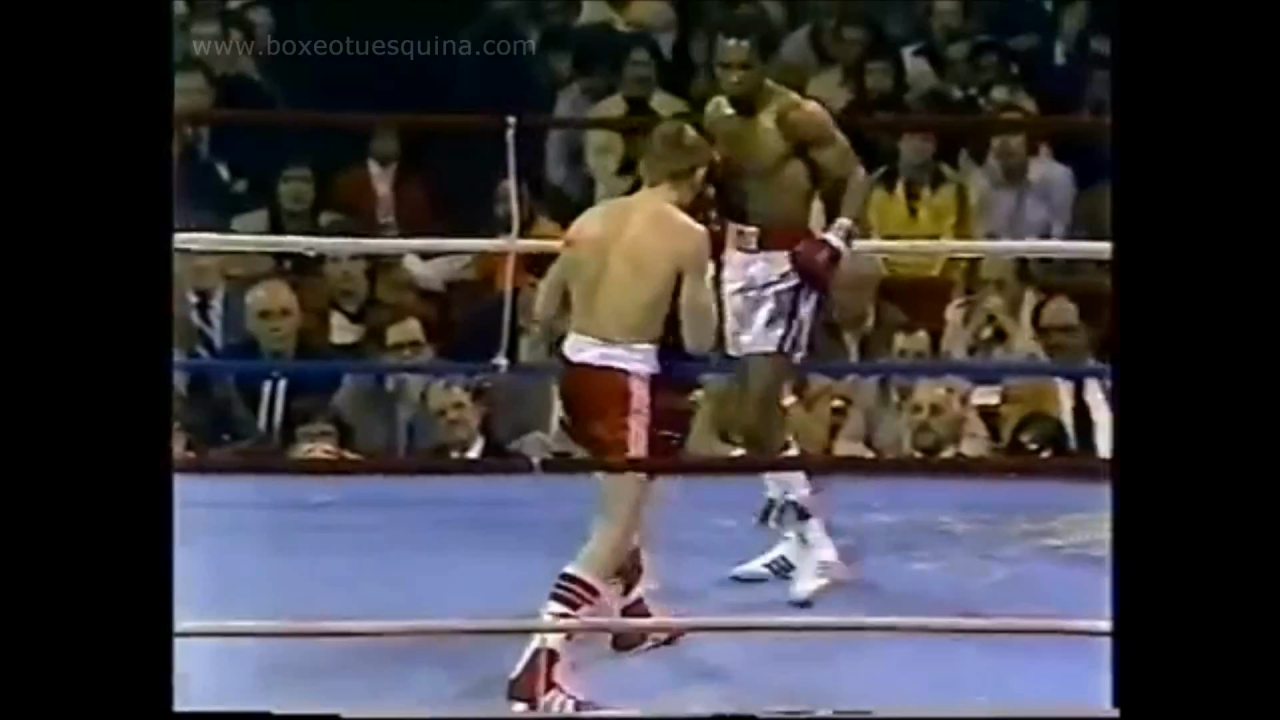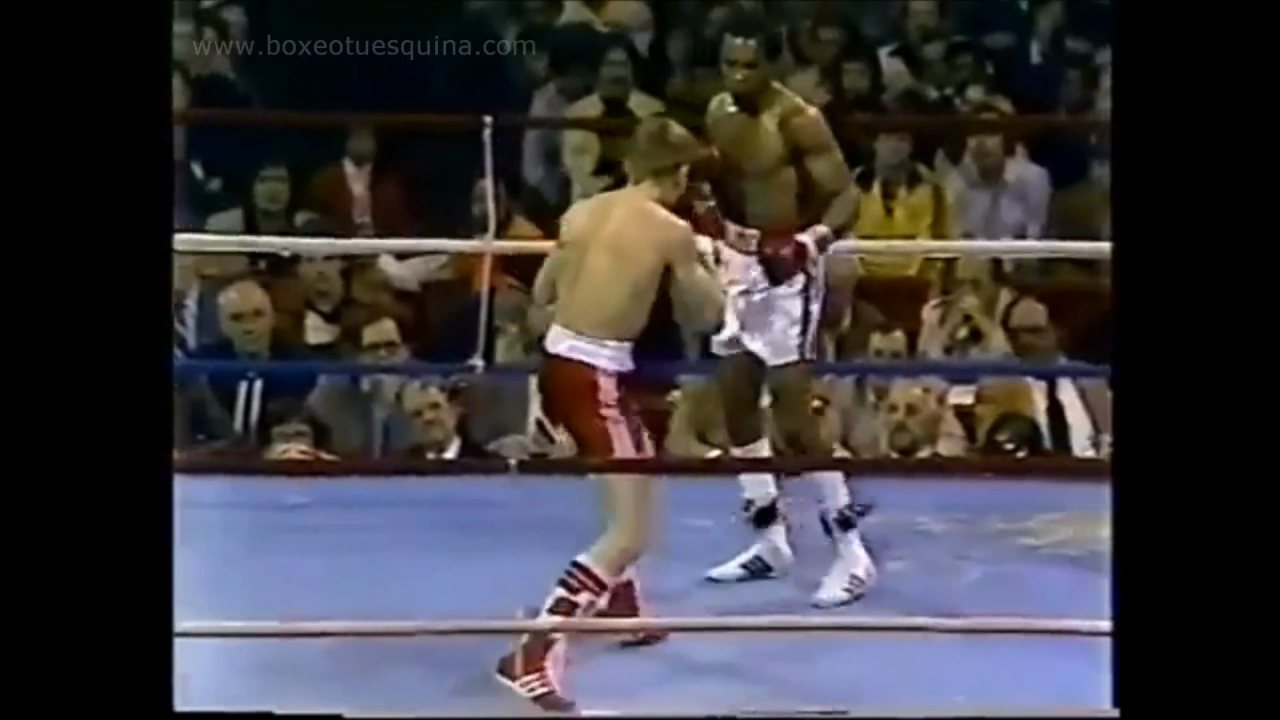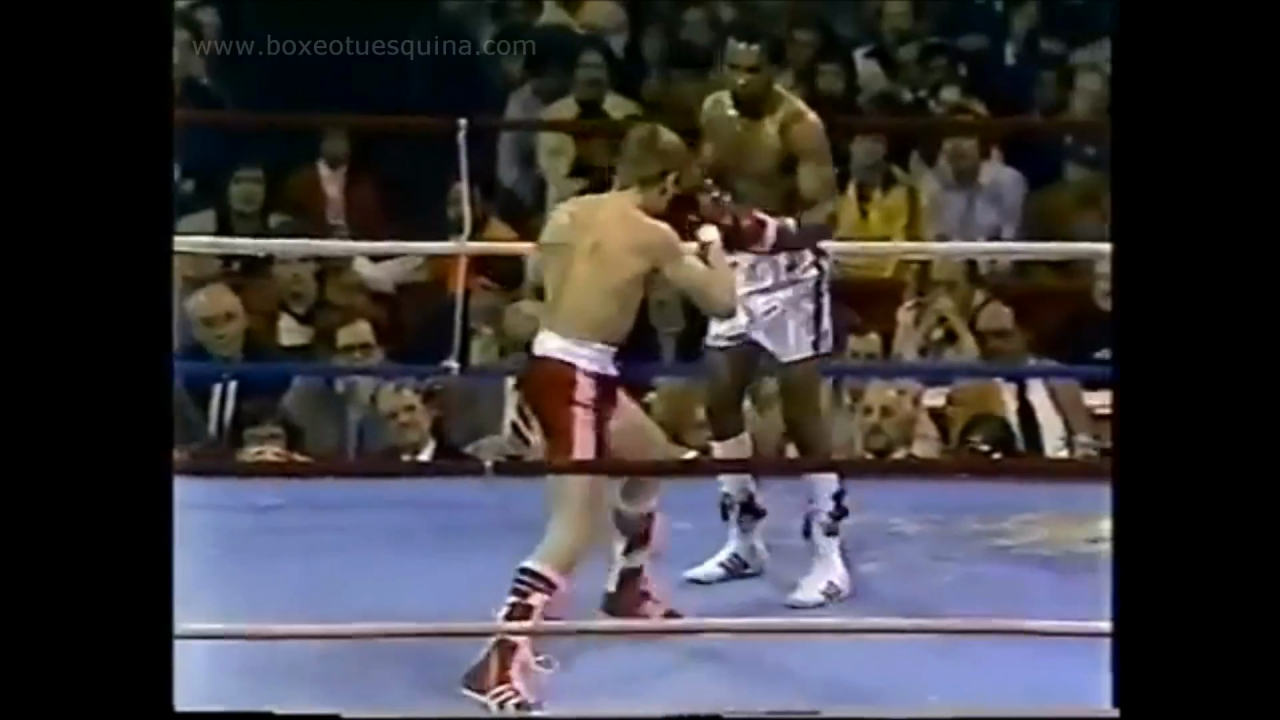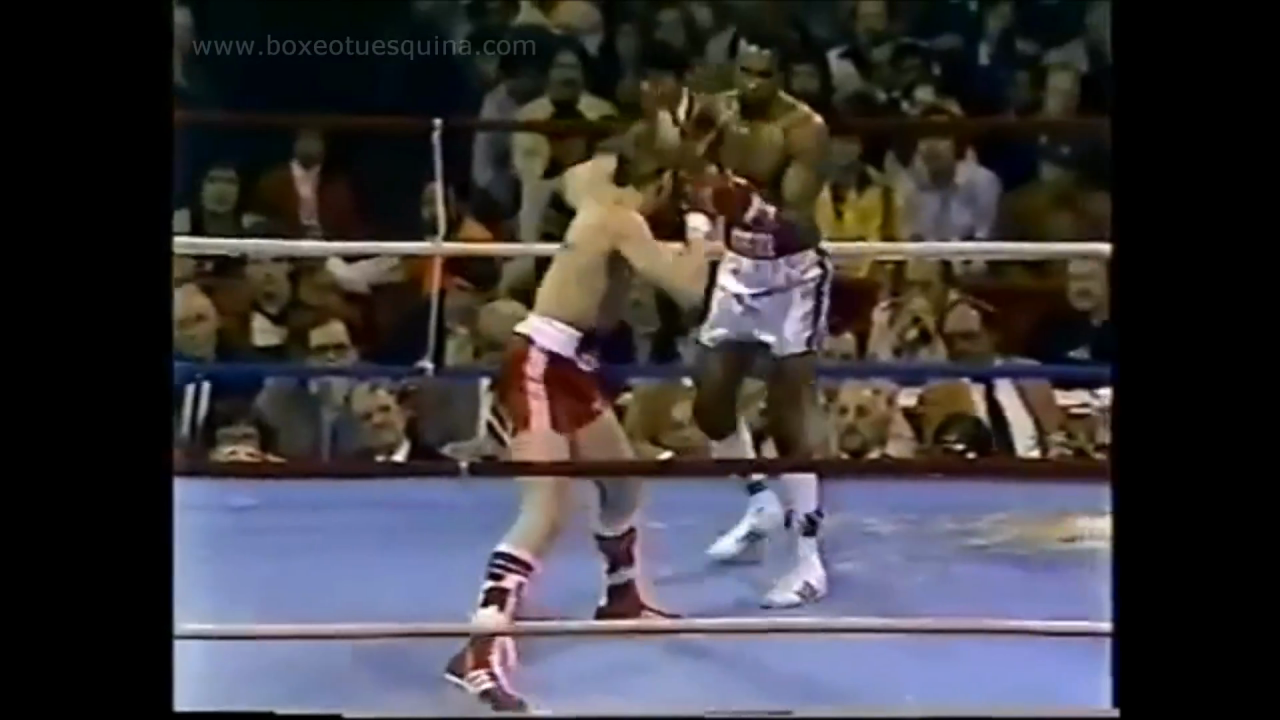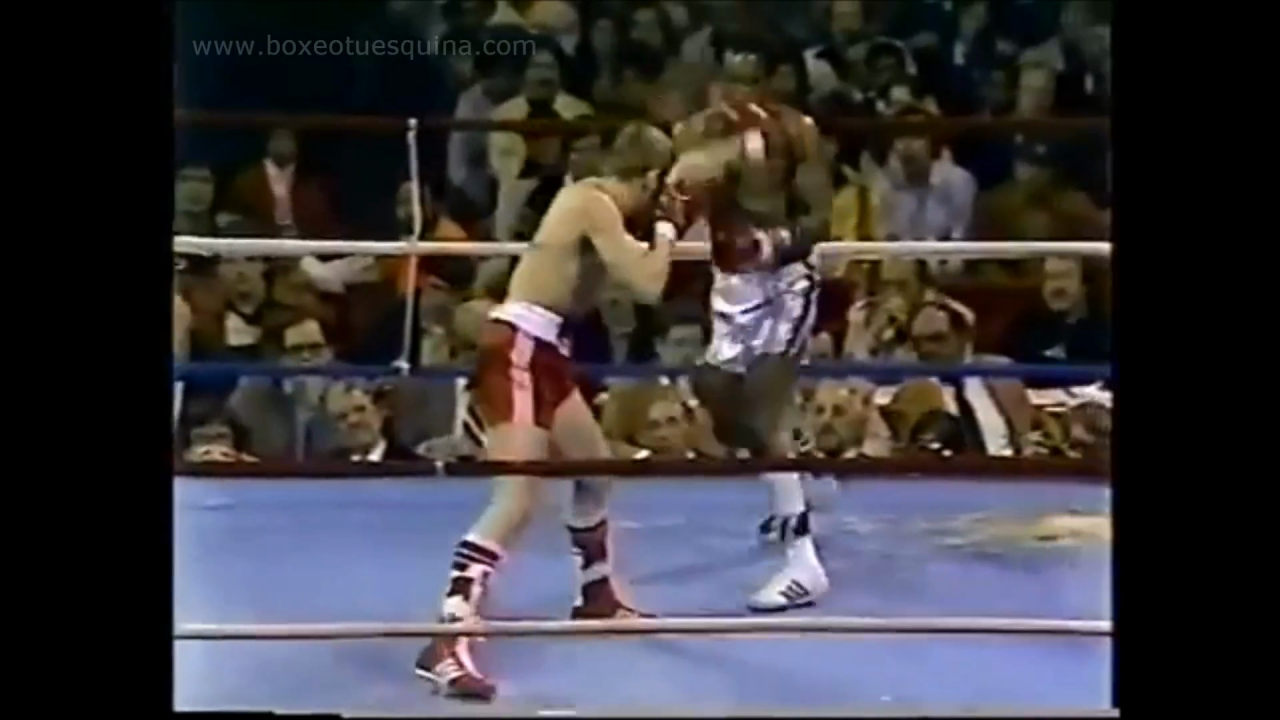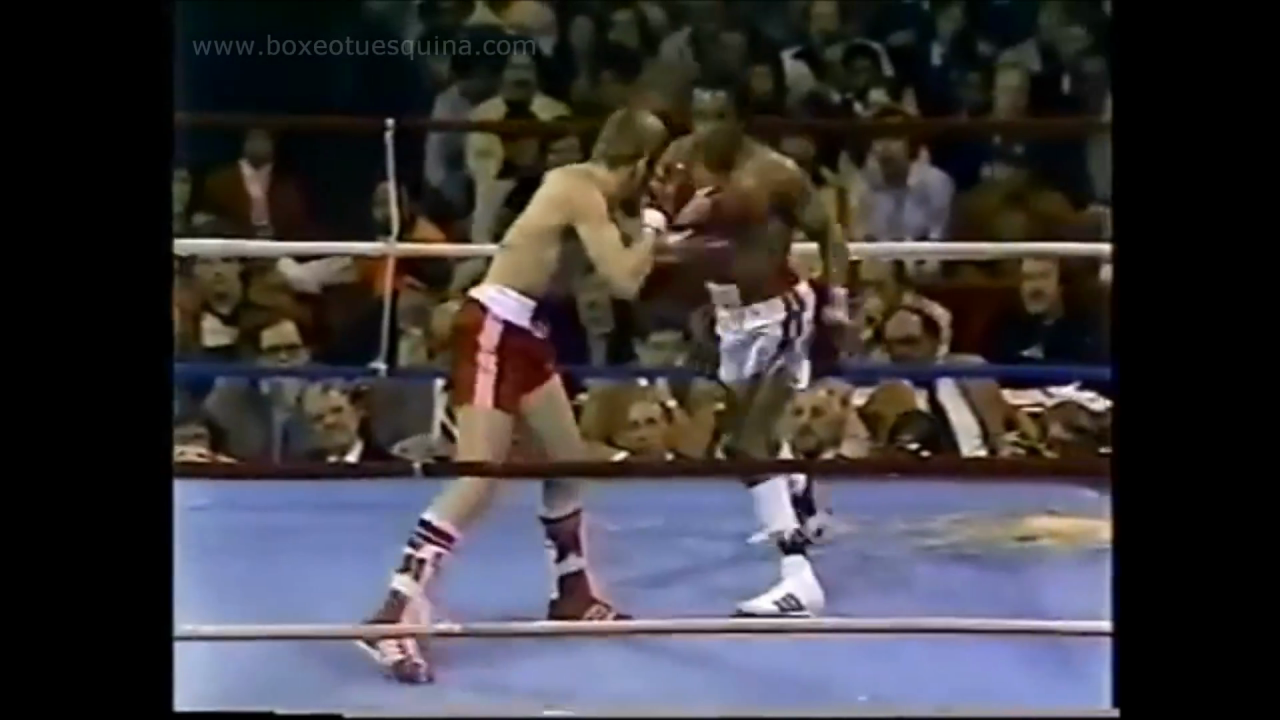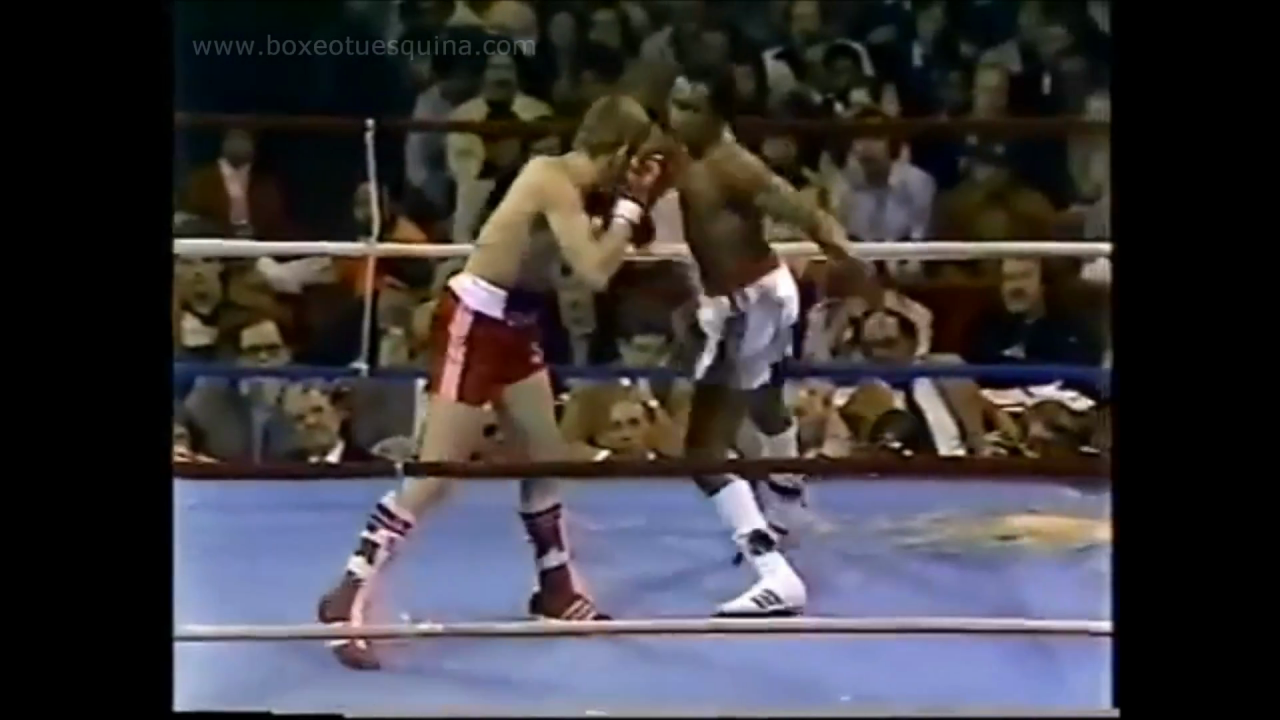
dt=0.1s
person 1, frame 1
left shoulder: (590, 220)
right shoulder: (688, 238)
left elbow: (543, 306)
right elbow: (698, 340)
right wrist: (707, 268)
left hip: (577, 369)
right hip: (622, 381)
left knee: (627, 503)
right knee: (613, 535)
left ankle: (632, 614)
right ankle: (540, 670)
person 1, frame 2
left shoulder: (579, 213)
right shoulder: (671, 231)
left elbow: (544, 294)
right elbow: (709, 318)
right wrist: (704, 252)
left hip: (560, 363)
right hip: (599, 376)
left knee: (638, 473)
right knee: (629, 532)
right ankle: (534, 652)
person 1, frame 3
left shoulder: (568, 215)
right shoulder: (652, 235)
left elbow: (542, 277)
right elbow: (722, 300)
right wrist: (712, 239)
left hip: (584, 367)
right hip: (576, 379)
right knee: (575, 533)
left ankle: (628, 592)
right ankle: (499, 664)
person 1, frame 4
left shoulder: (600, 196)
right shoulder: (625, 222)
right elbow: (689, 290)
right wrist: (700, 221)
left hip: (570, 362)
right hip: (543, 365)
left knee: (624, 479)
right knee: (545, 513)
left ankle: (622, 599)
right ankle: (480, 652)
person 1, frame 5
left shoulder: (588, 193)
right shoulder: (597, 208)
right elbow: (648, 287)
right wrist: (669, 228)
left hip: (545, 350)
right hip: (520, 349)
left knee: (597, 469)
right knee: (518, 501)
left ankle: (597, 596)
right ankle: (448, 641)
person 1, frame 6
left shoulder: (573, 181)
right shoulder: (583, 197)
right elbow: (625, 283)
right wrist: (656, 217)
left hip: (523, 334)
right hip: (494, 331)
left knee: (571, 461)
right knee: (474, 485)
left ankle: (573, 592)
right ankle: (395, 617)
person 1, frame 7
left shoulder: (557, 166)
right shoulder: (559, 187)
right elbow: (592, 273)
right wrist: (630, 206)
left hip: (511, 323)
right hip: (474, 323)
left knee: (548, 457)
right knee: (436, 473)
left ankle: (556, 589)
right ankle: (347, 599)
person 2, frame 1
left shoulder: (799, 117)
right shoulder: (714, 114)
left elbow: (851, 178)
left wrist: (834, 240)
left hip: (789, 266)
right hip: (742, 262)
left knee: (762, 406)
right knee: (756, 406)
left ankle: (819, 545)
right ankle: (803, 540)
person 2, frame 2
left shoulder: (800, 120)
right shoulder: (717, 112)
left elbow: (843, 196)
left wrist: (809, 244)
left hip: (787, 268)
right hip: (739, 262)
left knee: (795, 416)
right knee: (736, 406)
right ankle: (769, 541)
person 2, frame 3
left shoulder: (802, 125)
right shoulder: (715, 111)
left elbow: (822, 216)
right elbow: (701, 181)
left hip: (793, 273)
right hip: (740, 267)
left knee: (804, 419)
right knee: (720, 404)
left ankle: (830, 562)
right ankle: (743, 543)
person 2, frame 4
left shoulder: (804, 128)
right shoulder: (717, 111)
left elbow: (800, 220)
left wrist: (754, 209)
left hip: (793, 272)
right hip: (738, 270)
left knee: (786, 415)
right knee: (711, 400)
left ankle: (809, 561)
right ankle: (761, 502)
person 2, frame 5
left shoulder: (795, 130)
right shoulder: (701, 128)
left elbow: (817, 219)
right elbow: (672, 202)
left wrist: (765, 244)
left hip: (787, 283)
right hip: (732, 286)
left knee: (762, 420)
right knee: (725, 417)
left ankle: (804, 568)
right ankle: (792, 497)
person 2, frame 6
left shoulder: (777, 173)
right shoulder: (682, 158)
left elbow: (829, 234)
left wrist: (835, 306)
left hip: (776, 314)
right hip: (731, 311)
left knee: (744, 442)
right knee: (750, 432)
left ankle: (800, 583)
right ankle: (798, 512)
person 2, frame 7
left shoulder: (730, 166)
right shoulder: (679, 152)
left elbow: (801, 209)
left hip: (745, 305)
right hip: (732, 298)
left knee: (703, 450)
right knee: (765, 410)
right ankle: (773, 520)
